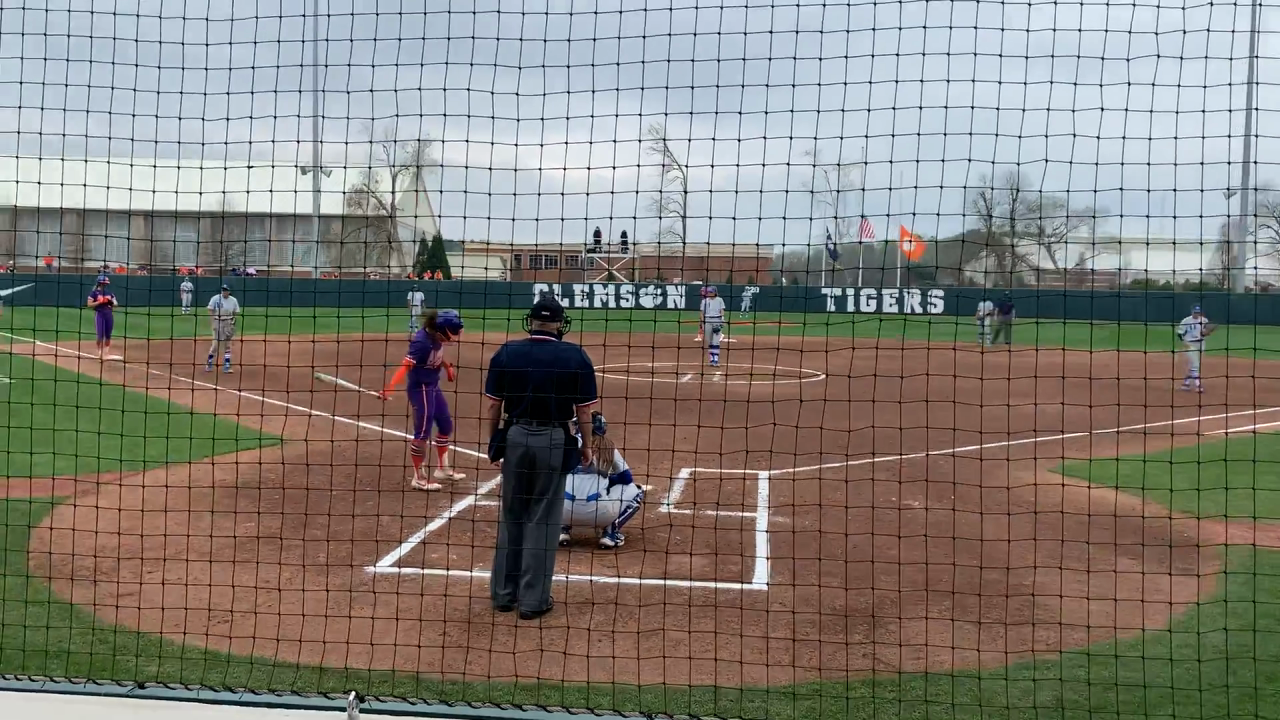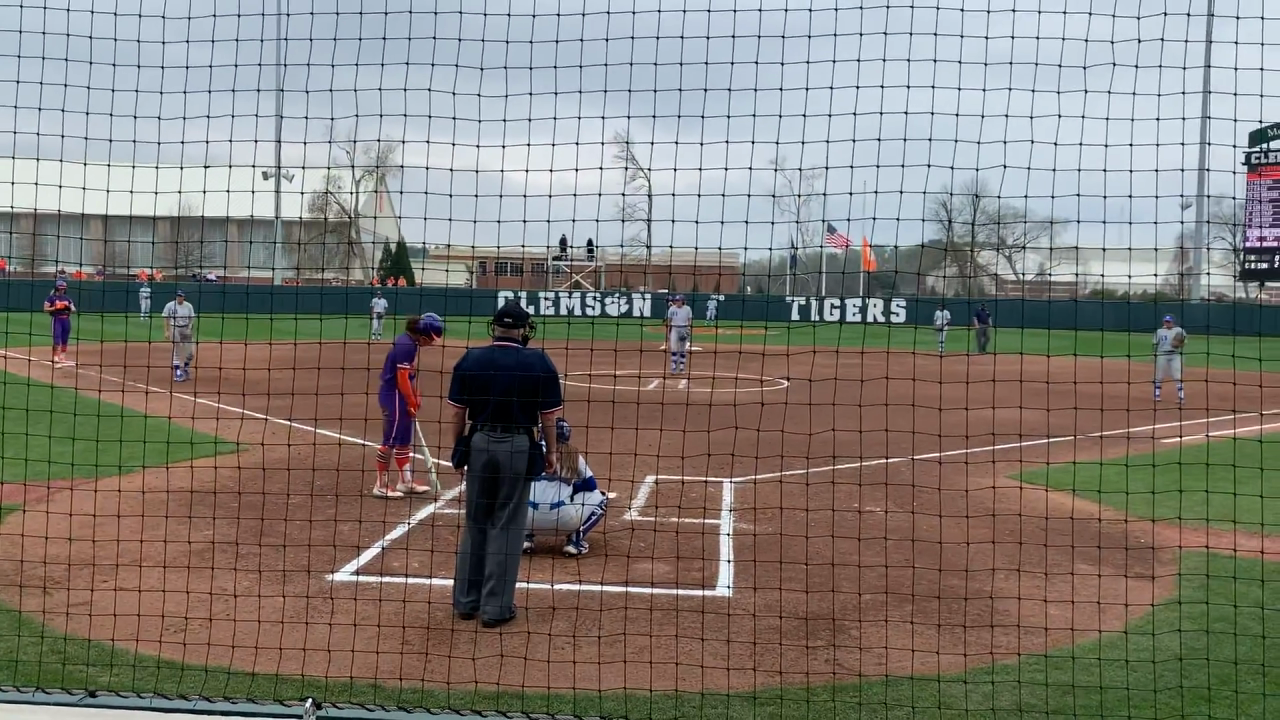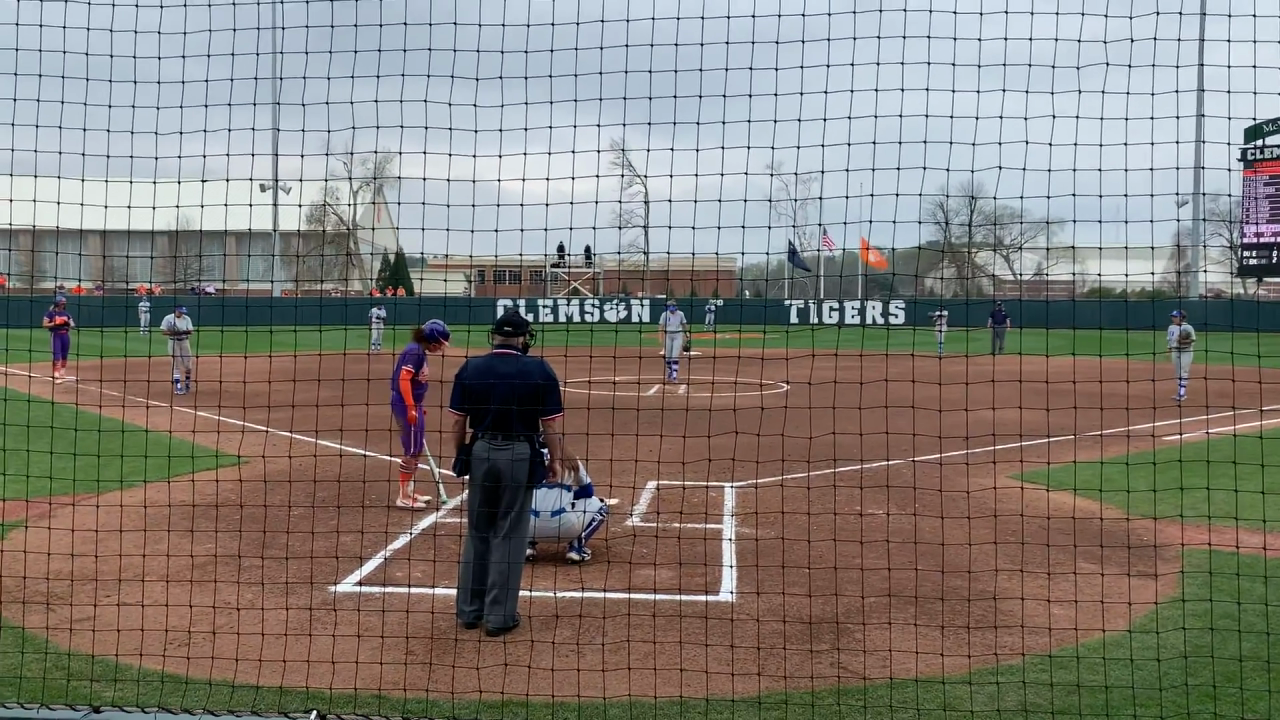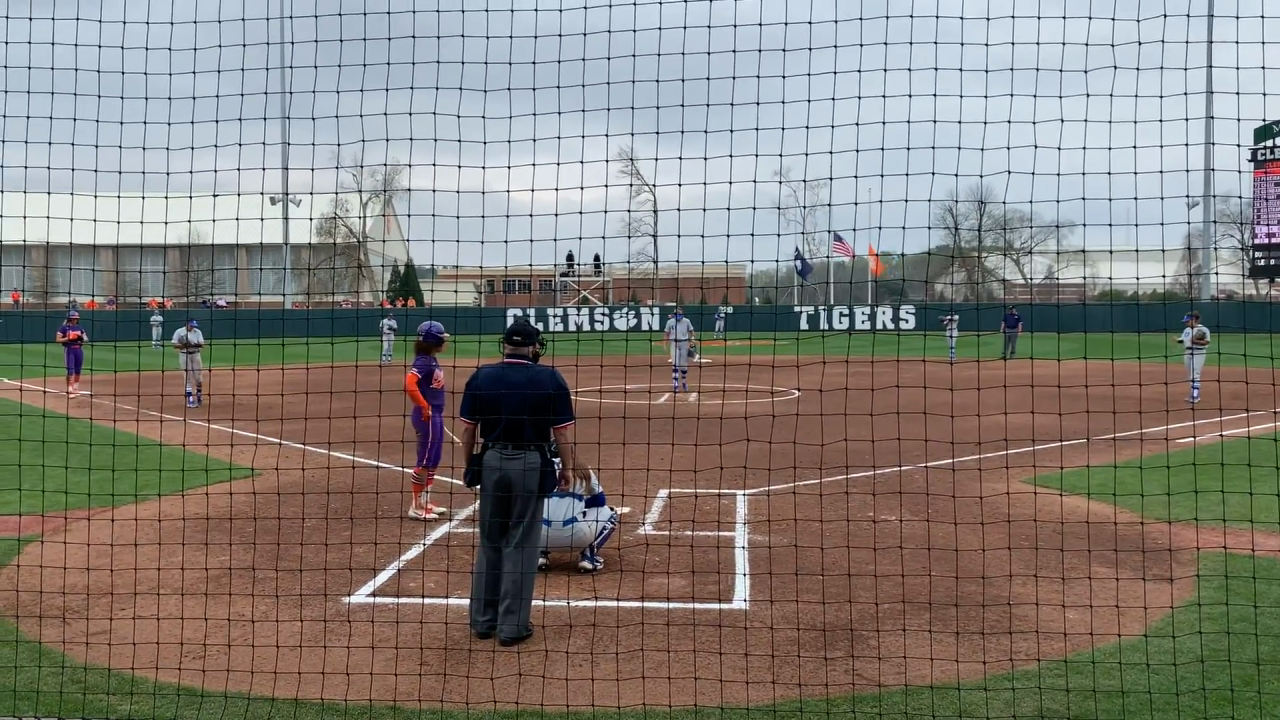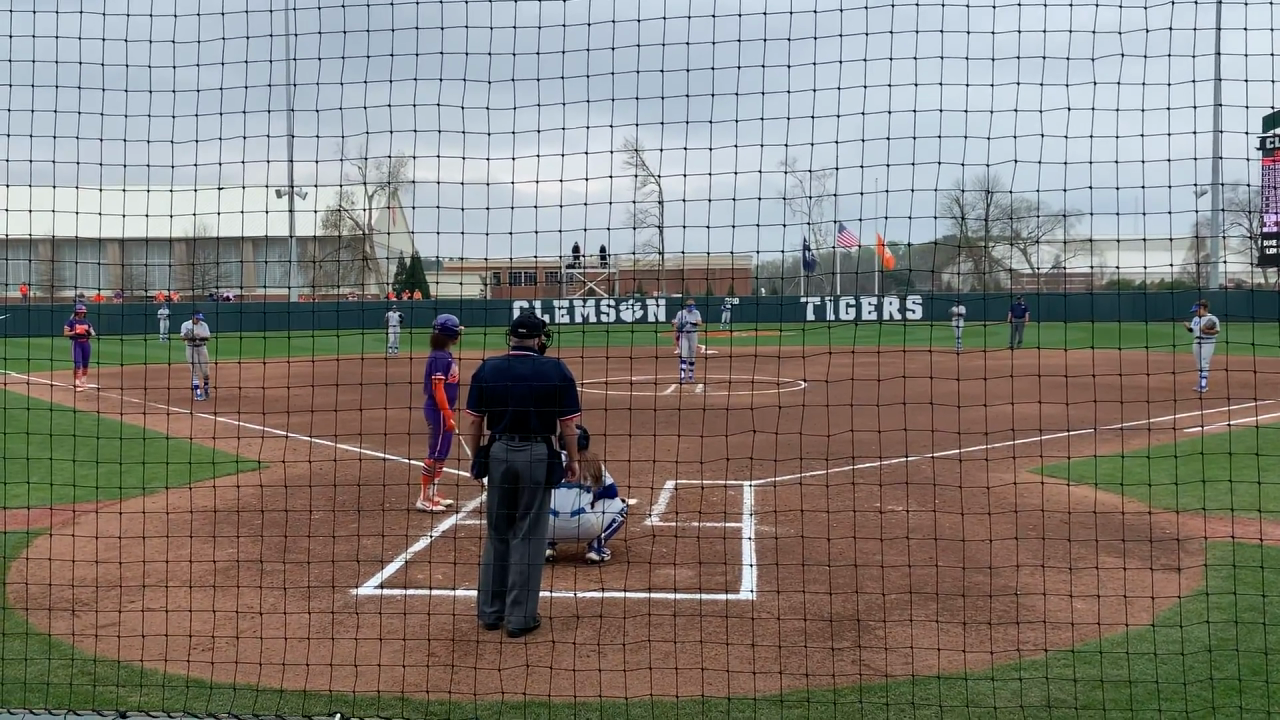
dt=1s
person 1, frame 1
left shoulder: (506, 352)
right shoulder: (575, 356)
left elbow: (493, 406)
right elbow: (583, 410)
left wrist: (493, 443)
right wrist: (586, 446)
left hip: (515, 437)
right hip: (554, 441)
left knee: (511, 515)
right knee: (543, 519)
left ankle: (504, 593)
right ankle: (533, 599)
person 1, frame 2
left shoulder: (470, 359)
right shoulder: (539, 362)
left elbow: (457, 413)
right elbow: (548, 416)
left wrist: (458, 450)
right wrist: (551, 452)
left hip: (479, 444)
right hip: (518, 447)
left knee: (474, 523)
right knee: (507, 526)
left ankle: (466, 601)
right ankle: (496, 607)
person 1, frame 3
left shoulder: (470, 368)
right shoulder: (539, 370)
left elbow: (458, 421)
right elbow: (550, 423)
left wrist: (459, 456)
right wrist: (555, 460)
left hip: (481, 453)
right hip: (520, 456)
left knee: (477, 532)
right knee: (509, 535)
left ankle: (469, 610)
right ankle: (499, 615)
person 1, frame 4
left shoulder: (481, 377)
right shoulder: (550, 378)
left elbow: (468, 429)
right elbow: (562, 431)
left wrist: (469, 465)
right wrist: (567, 467)
left hip: (491, 462)
right hip: (531, 465)
left knee: (489, 542)
right knee: (521, 545)
left ankle: (483, 620)
right ankle: (512, 625)
person 1, frame 5
left shoulder: (487, 369)
right shoulder: (556, 370)
left elbow: (475, 421)
right elbow: (567, 424)
left wrist: (477, 458)
right wrist: (572, 459)
left hip: (498, 454)
right hip: (537, 456)
left knee: (497, 534)
right knee: (529, 536)
left ankle: (490, 611)
right ankle: (520, 617)
person 2, frame 1
left shoulder: (436, 336)
right shoulder: (422, 341)
right elbow: (405, 366)
left wrist: (447, 366)
right wrist: (389, 388)
left hip: (433, 387)
right hip: (421, 389)
left knee: (446, 426)
right knee: (423, 433)
left ankle: (443, 469)
right ankle: (419, 478)
person 2, frame 2
left shoulder: (411, 342)
right shoulder: (406, 345)
right elbow: (402, 378)
left wrist: (415, 396)
right wrist: (411, 402)
left hip: (402, 395)
right hip: (393, 395)
left knee: (405, 440)
right knee: (390, 441)
left ankle: (405, 482)
right ankle: (381, 485)
person 2, frame 3
left shoulder: (420, 352)
right shoulder: (414, 351)
right elbow: (403, 379)
right wrist: (410, 408)
left hip: (413, 404)
right hip: (406, 404)
left knee: (415, 450)
right knee: (411, 450)
left ankle: (409, 492)
right ankle: (403, 497)
person 2, frame 4
left shoulder: (431, 360)
right shoulder: (424, 361)
right elbow: (409, 384)
right wrist: (424, 407)
left hip: (435, 415)
right hip: (427, 416)
left knee: (433, 460)
right knee: (425, 461)
left ankle: (425, 502)
right ankle: (416, 507)
person 2, frame 5
left shoulder: (445, 355)
right shoulder: (439, 357)
right elbow: (438, 390)
right wrist: (448, 416)
left hip: (444, 409)
right hip: (438, 410)
left knee: (442, 453)
right knee: (435, 453)
left ankle: (432, 494)
right ankle: (424, 499)
